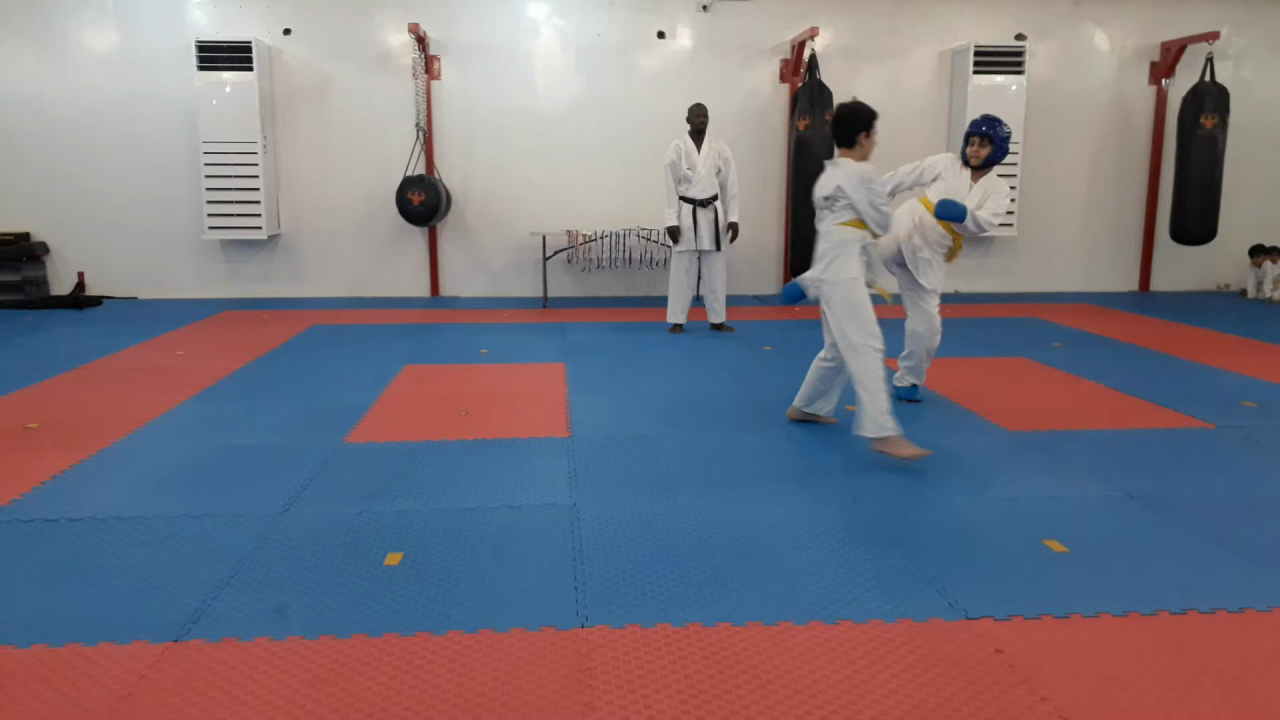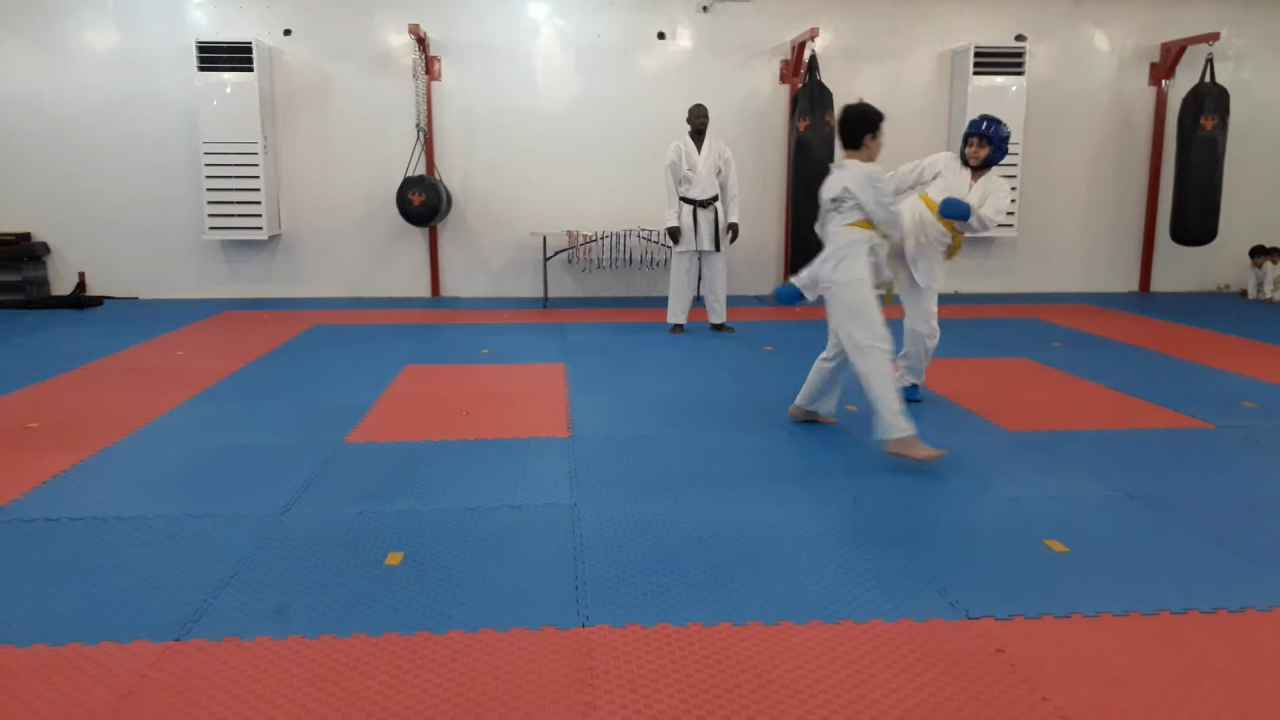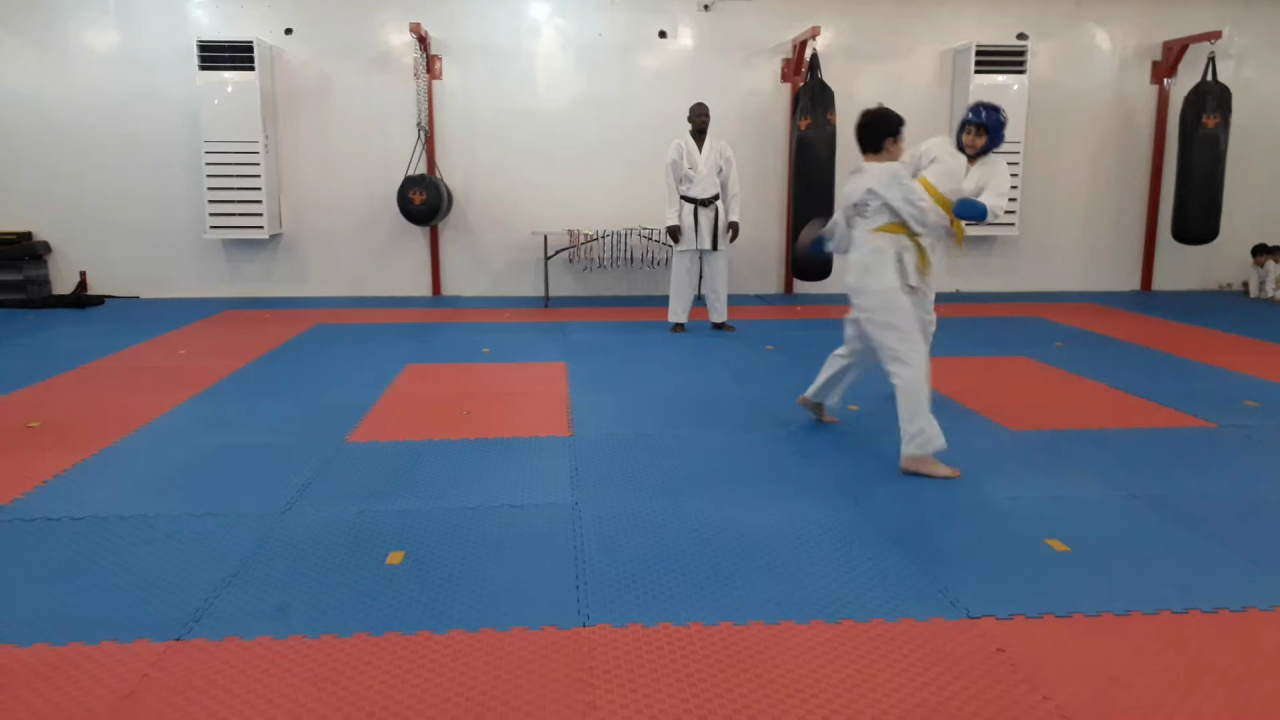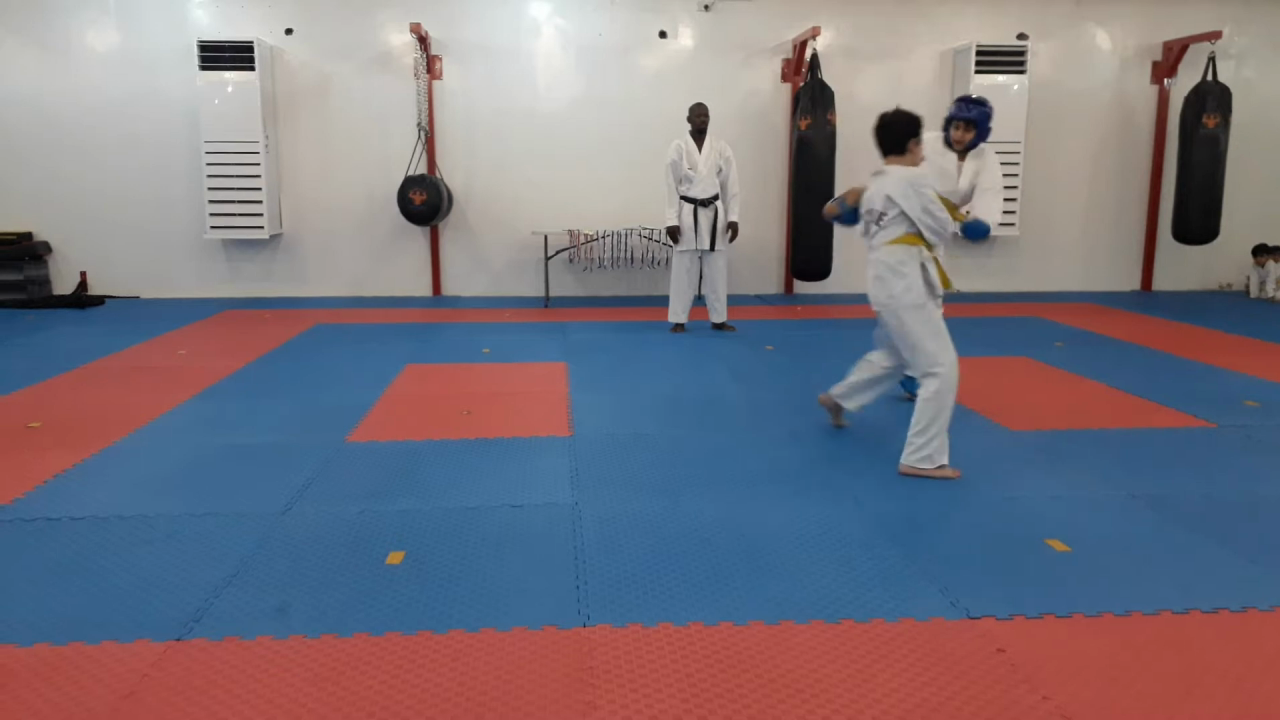
dt=0.1s
person 1, frame 1
left shoulder: (826, 179)
right shoulder: (859, 173)
right elbow: (880, 222)
left hip: (833, 270)
right hip: (842, 271)
left knee: (837, 347)
right knee: (865, 346)
left ankle: (807, 406)
right ankle: (883, 432)
person 1, frame 2
left shoulder: (832, 181)
right shoulder: (866, 174)
left elbow: (826, 231)
right elbow: (892, 224)
left hip: (837, 271)
right hip: (849, 273)
left knee: (840, 348)
right knee: (872, 348)
left ankle: (808, 405)
right ankle: (898, 434)
person 1, frame 3
left shoulder: (852, 185)
right shoulder: (891, 174)
left elbow: (840, 240)
right elbow: (929, 221)
left wrist: (821, 236)
right wrist: (943, 214)
left hip: (865, 279)
right hip: (881, 281)
left knee: (856, 347)
right knee: (908, 360)
left ankle: (817, 396)
right ankle: (920, 452)
person 1, frame 4
left shoulder: (873, 188)
right shoulder: (912, 179)
right elbow: (940, 229)
right wrist: (943, 211)
left hip: (889, 286)
right hip: (907, 290)
left knee: (891, 358)
right knee: (940, 369)
left ankle: (838, 398)
right ankle: (922, 459)
person 2, frame 1
left shoulder: (998, 191)
right shoulder: (945, 163)
left elbow: (982, 222)
right elbow: (903, 177)
left wrist: (963, 214)
left hip: (929, 254)
right hip: (907, 230)
left knee: (925, 324)
left ankle: (908, 380)
person 2, frame 2
left shoulder: (998, 189)
right shoulder: (945, 162)
left elbow: (986, 220)
right elbow: (904, 177)
left wrist: (967, 214)
left hip: (929, 253)
right hip: (909, 225)
left knee: (923, 323)
left ankle: (909, 380)
person 2, frame 3
left shoulder: (997, 170)
right shoulder: (941, 147)
left elbow: (995, 204)
right elbow: (906, 164)
left wrist: (980, 209)
left hip: (928, 236)
person 2, frame 4
left shoulder: (986, 159)
right shoulder: (931, 143)
left elbow: (989, 196)
left wrist: (982, 223)
right wrist: (861, 197)
left ankle: (913, 371)
person 3, frame 1
left shoulder: (720, 148)
right shoulder: (677, 148)
left elbow: (729, 185)
right elbow: (671, 187)
left wrist: (733, 218)
right wrist: (671, 220)
left hip: (713, 214)
right hip: (687, 214)
left knee: (716, 269)
right knee: (682, 269)
left ankle: (717, 319)
right ankle: (677, 320)
person 3, frame 2
left shoulder: (720, 149)
right shoulder: (677, 149)
left elbow: (729, 185)
right elbow: (671, 187)
left wrist: (733, 218)
right wrist: (671, 221)
left hip: (713, 215)
right hip: (687, 215)
left knee: (716, 269)
right knee: (683, 270)
left ankle: (718, 319)
right ankle: (677, 320)
person 3, frame 3
left shoulder: (722, 148)
right shoulder: (678, 148)
left elbow: (731, 185)
right elbow: (672, 186)
left wrist: (733, 218)
right wrist: (672, 220)
left hip: (714, 214)
right hip: (688, 214)
left knee: (717, 269)
right knee: (684, 269)
left ankle: (718, 318)
right ankle: (679, 319)
person 3, frame 4
left shoulder: (721, 148)
right shoulder: (678, 148)
left elbow: (730, 185)
right elbow: (671, 186)
left wrist: (733, 218)
right wrist: (671, 220)
left hip: (714, 214)
right hip: (688, 214)
left knee: (717, 269)
right knee: (684, 269)
left ankle: (718, 318)
right ankle: (678, 320)
